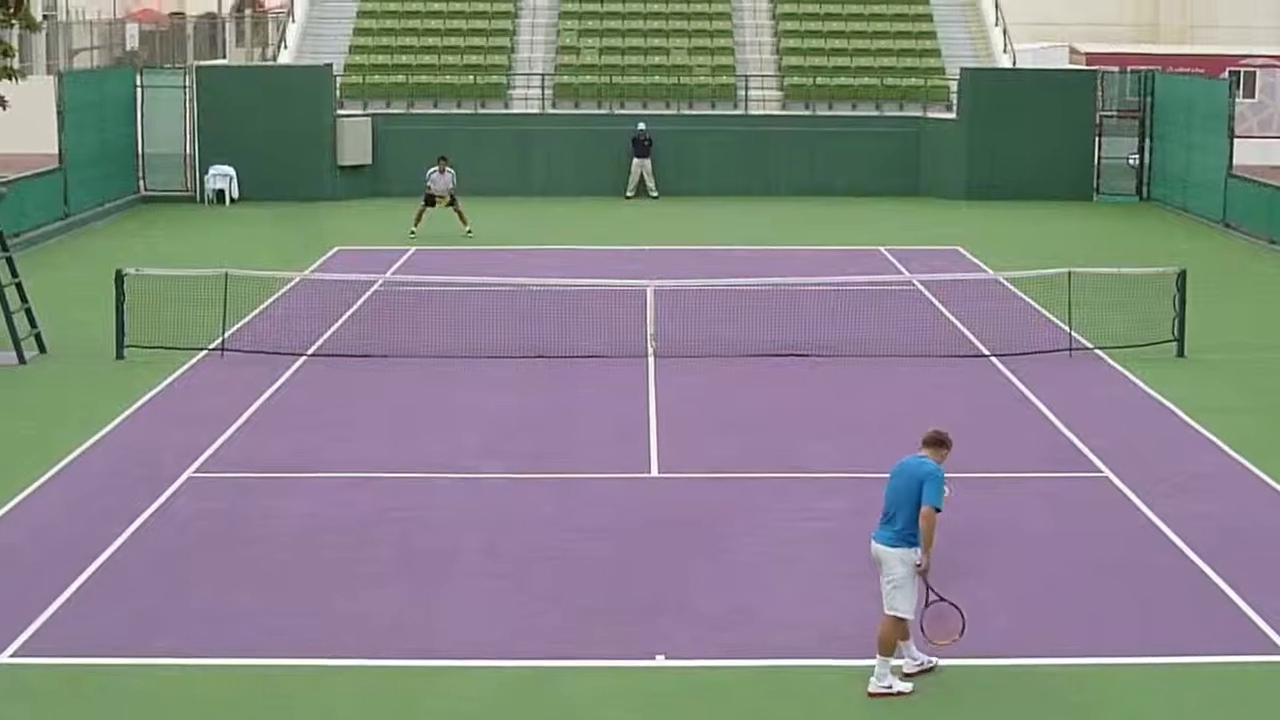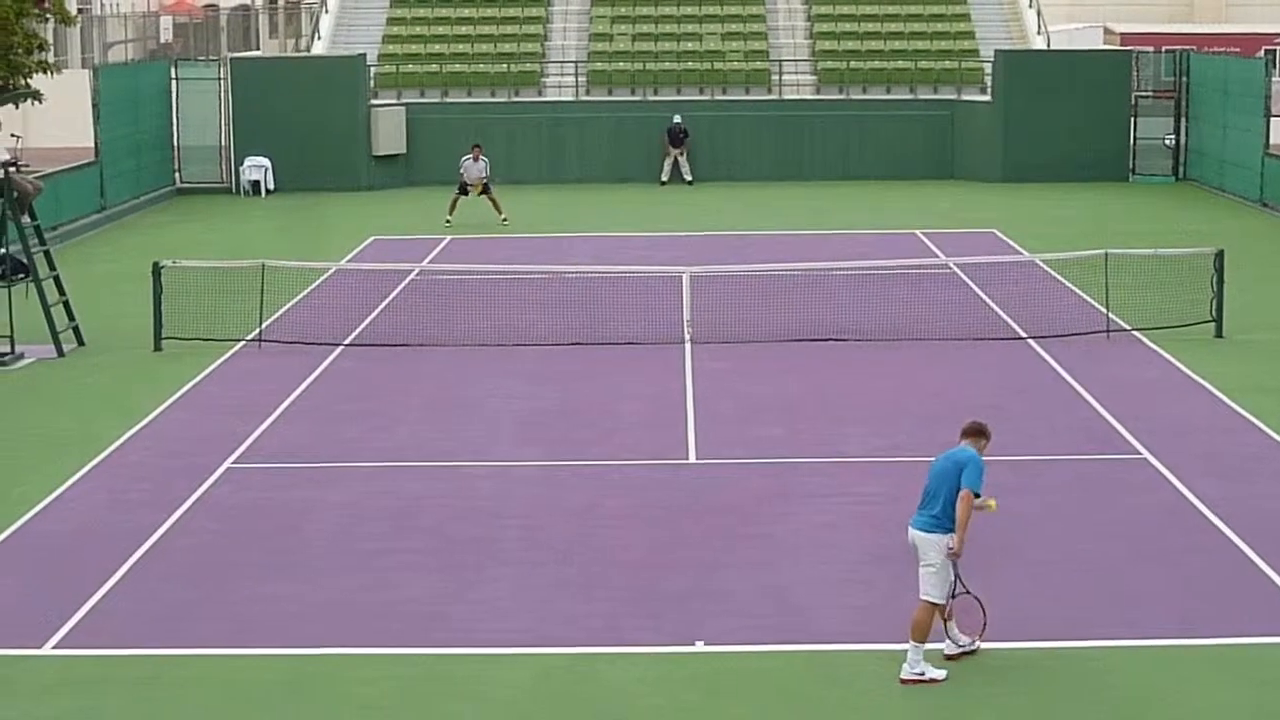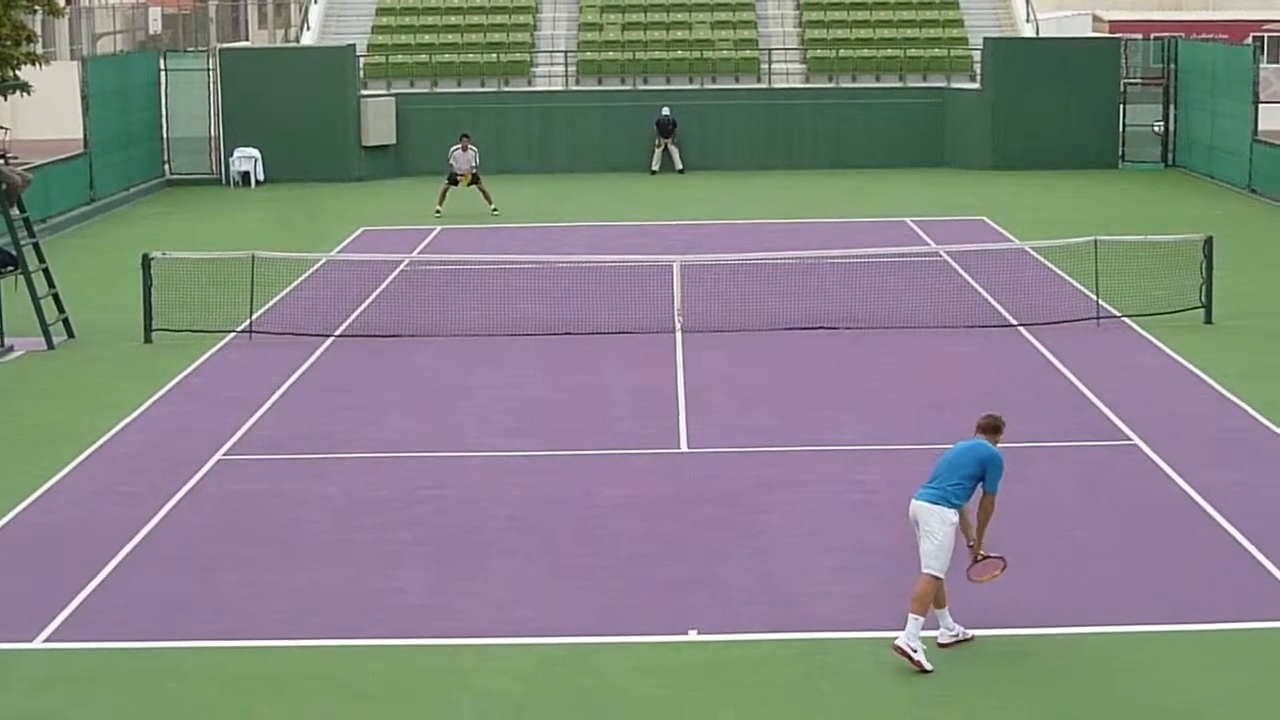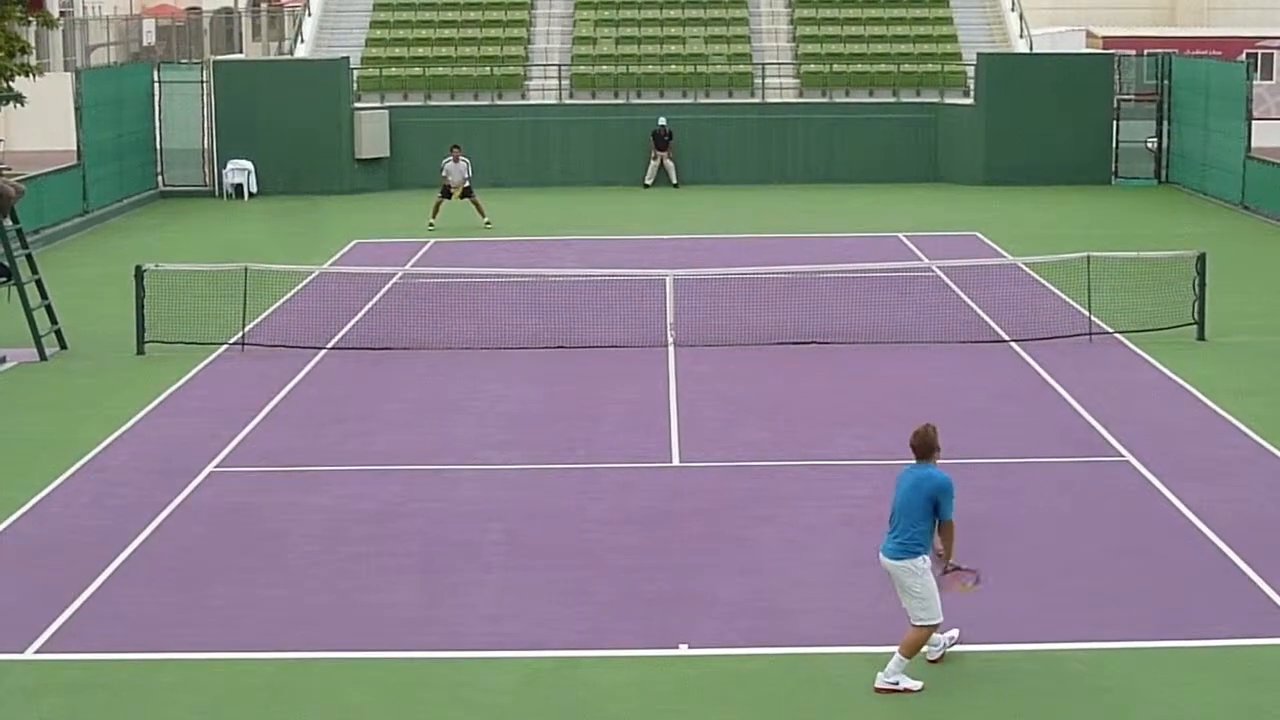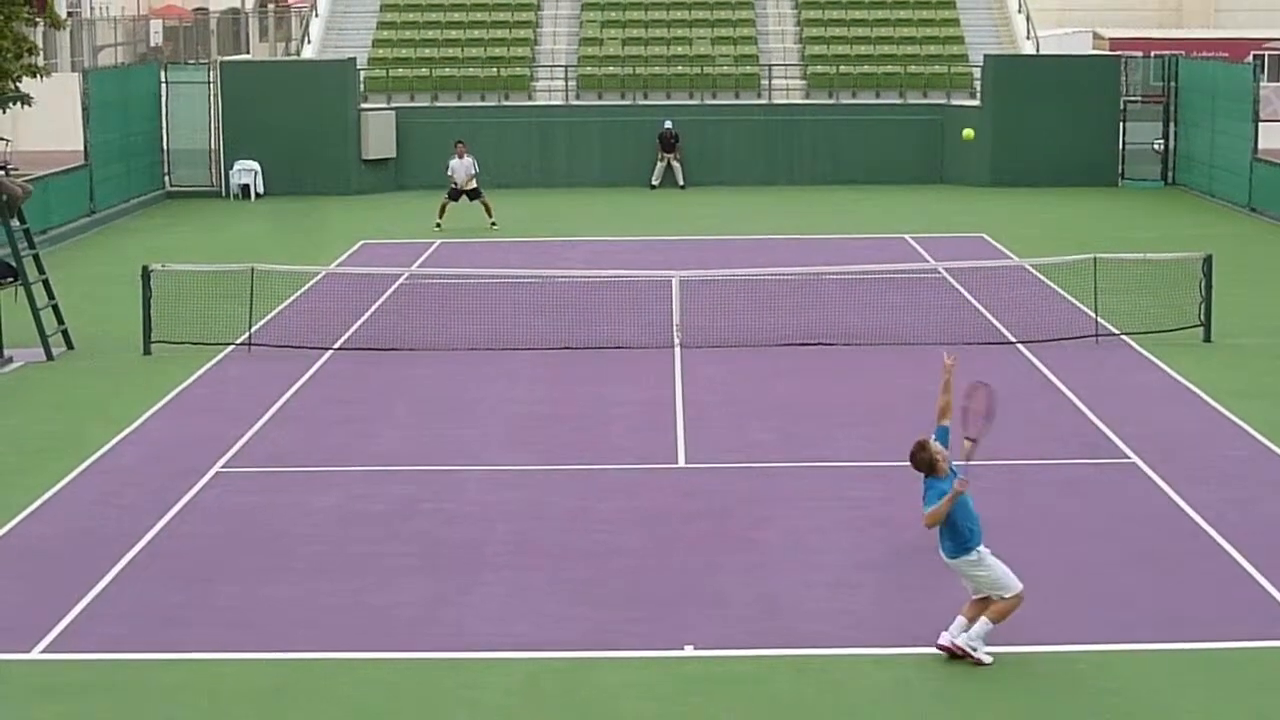
dt=1s
person 1, frame 1
left shoulder: (902, 465)
right shoulder: (933, 472)
right elbow: (927, 514)
right wrist: (926, 554)
left hip: (882, 541)
right hip: (900, 549)
left knee: (900, 608)
right knee: (895, 613)
left ankle: (913, 660)
right ankle: (881, 680)
person 1, frame 2
left shoulder: (945, 457)
right shoulder: (973, 459)
right elbow: (964, 497)
left wrist: (975, 506)
right wrist: (960, 539)
left hip: (920, 526)
right hip: (935, 535)
left knee: (943, 589)
right knee: (930, 600)
left ankle: (955, 642)
right ankle: (913, 666)
person 1, frame 3
left shoulder: (960, 448)
right shoulder: (993, 456)
right elbow: (987, 502)
left wrist: (969, 536)
right wrist: (979, 540)
left hip: (920, 503)
right hip: (938, 512)
left knee: (936, 572)
right knee: (931, 575)
left ankle: (948, 630)
right ankle: (909, 638)
person 1, frame 4
left shoulder: (905, 475)
right shoulder: (942, 481)
right elbow: (946, 525)
left wrist: (936, 548)
right wrist: (948, 552)
left hip: (891, 553)
right hip: (909, 559)
left knee: (921, 612)
right knee: (928, 622)
left ankle: (935, 645)
right ankle: (889, 677)
person 1, frame 5
left shoulder: (942, 468)
right shoulder: (936, 488)
left elbow: (944, 414)
right elbow: (929, 520)
left wrist: (947, 376)
right wrist: (952, 496)
left hip: (970, 549)
right hip: (965, 555)
left knee: (985, 597)
right knee: (1013, 595)
left ankle: (951, 637)
right ankle: (970, 639)
